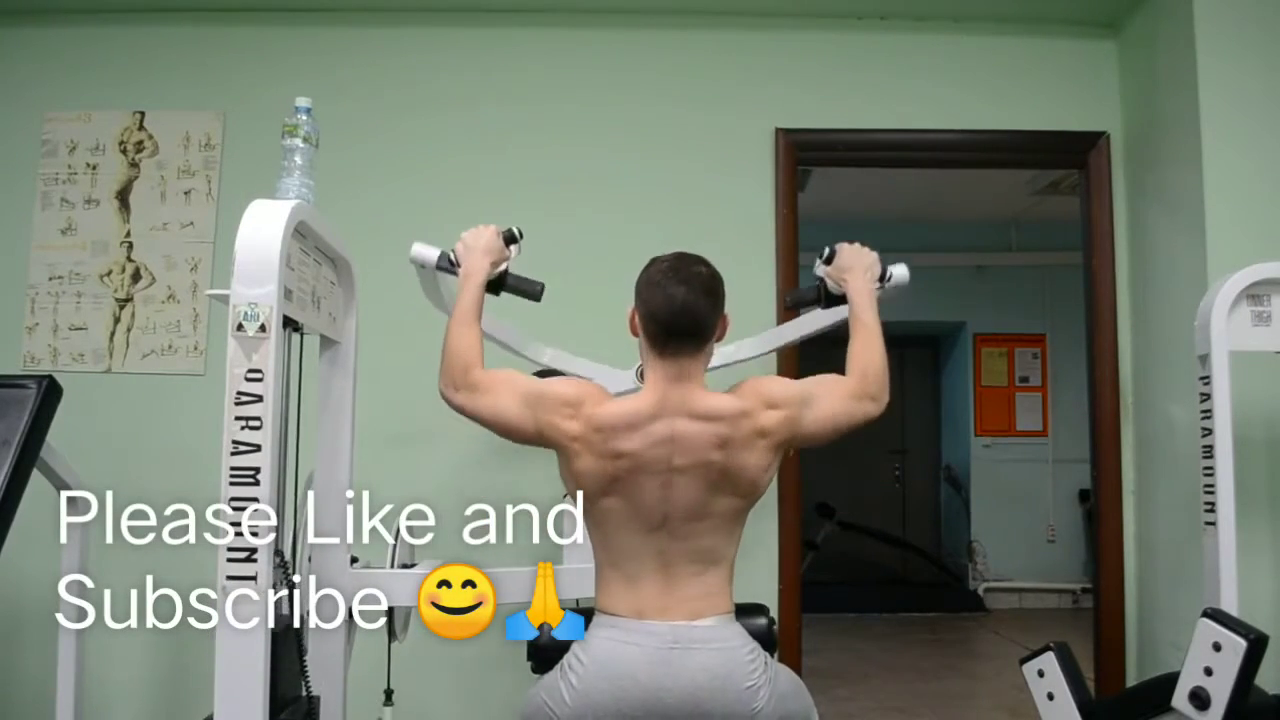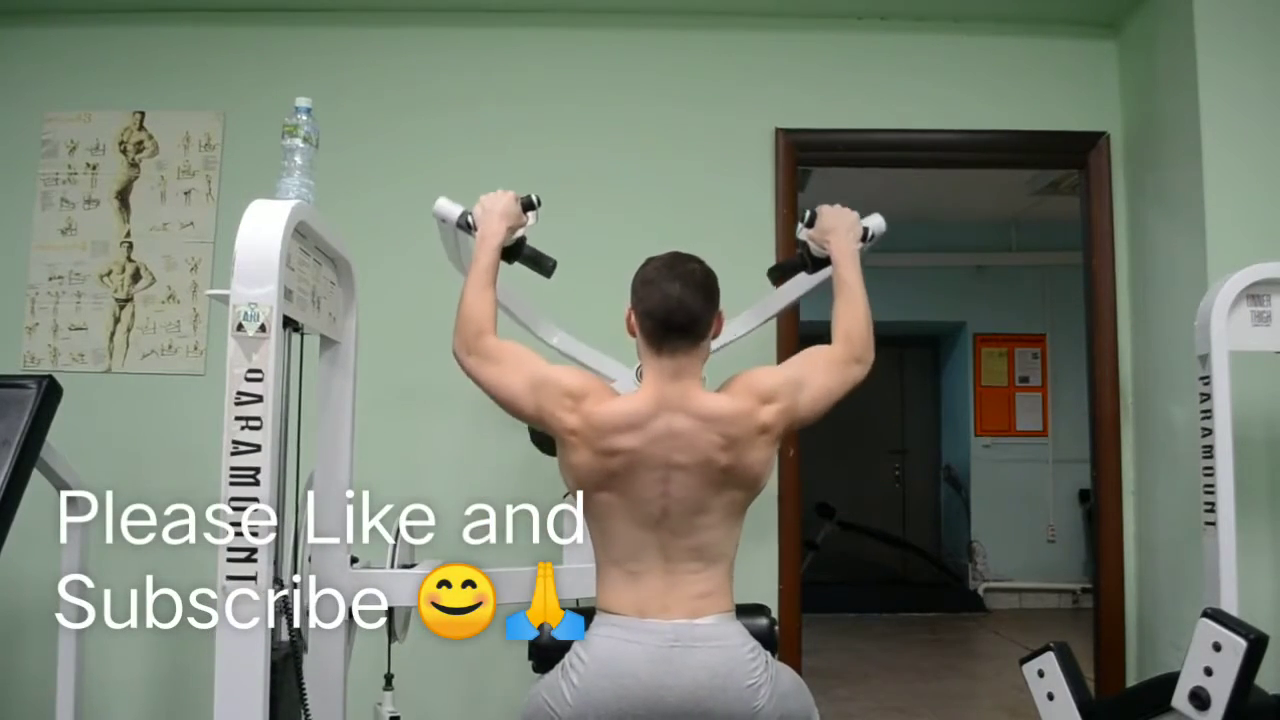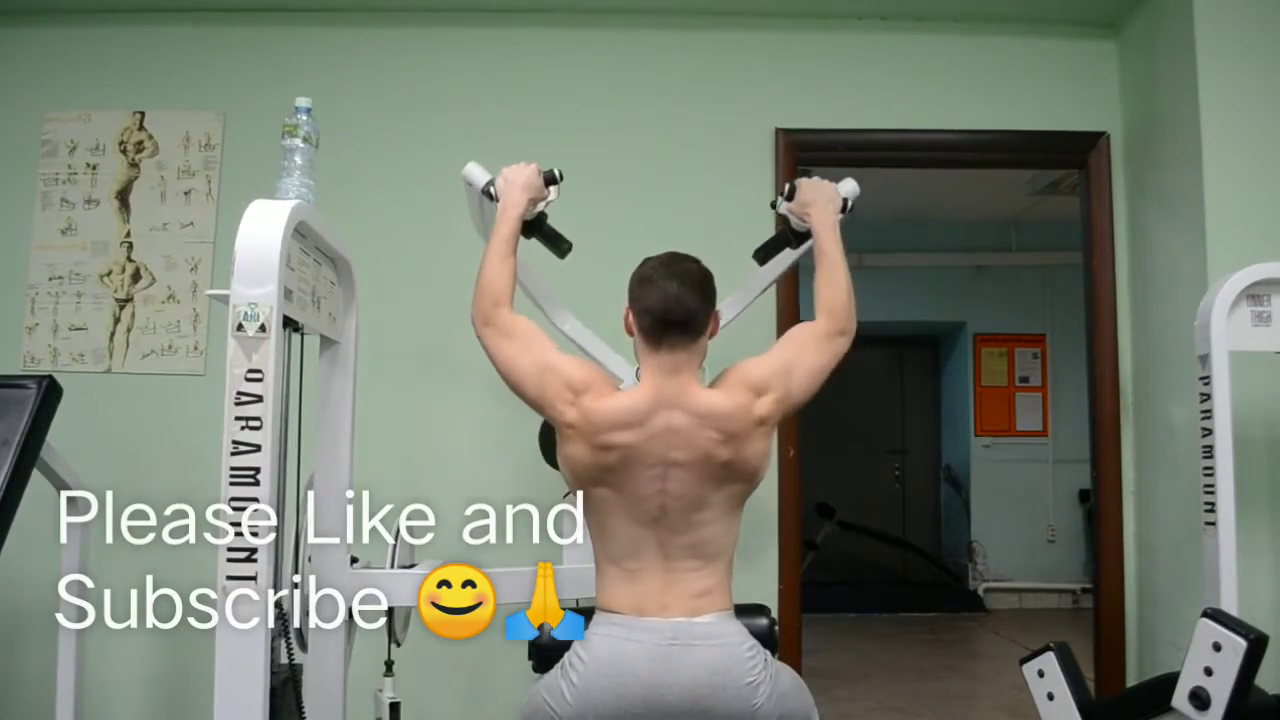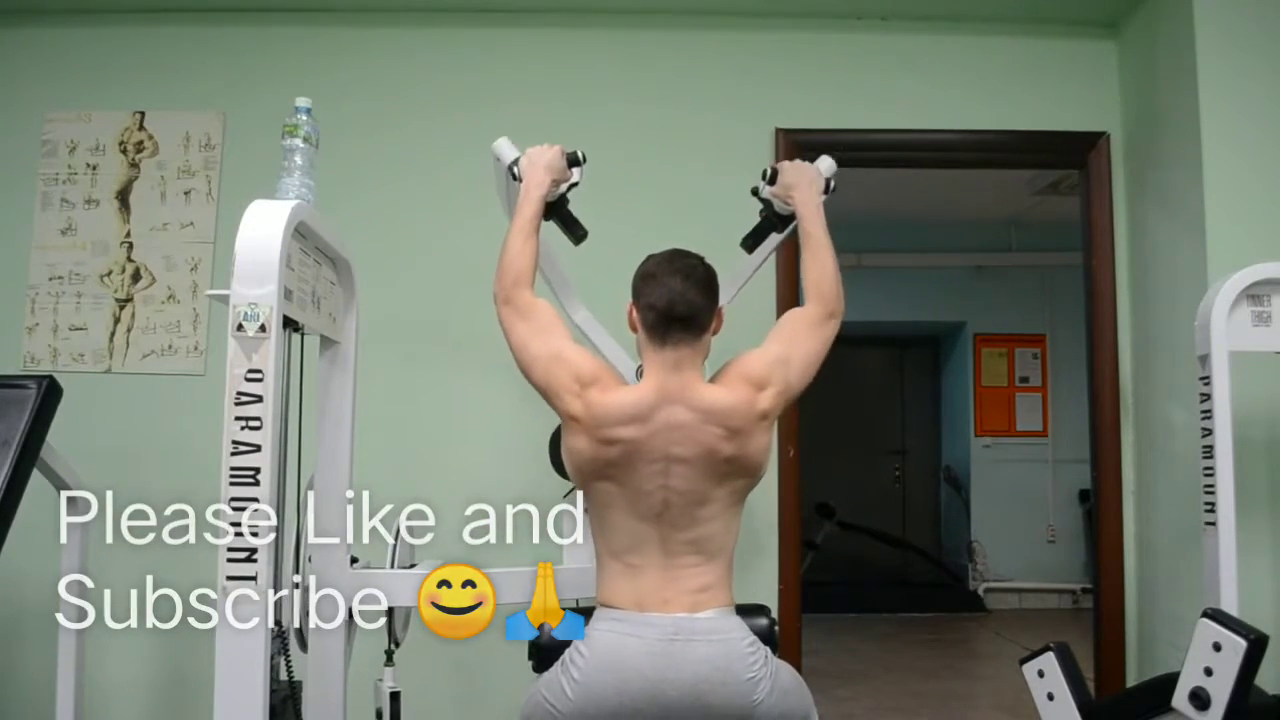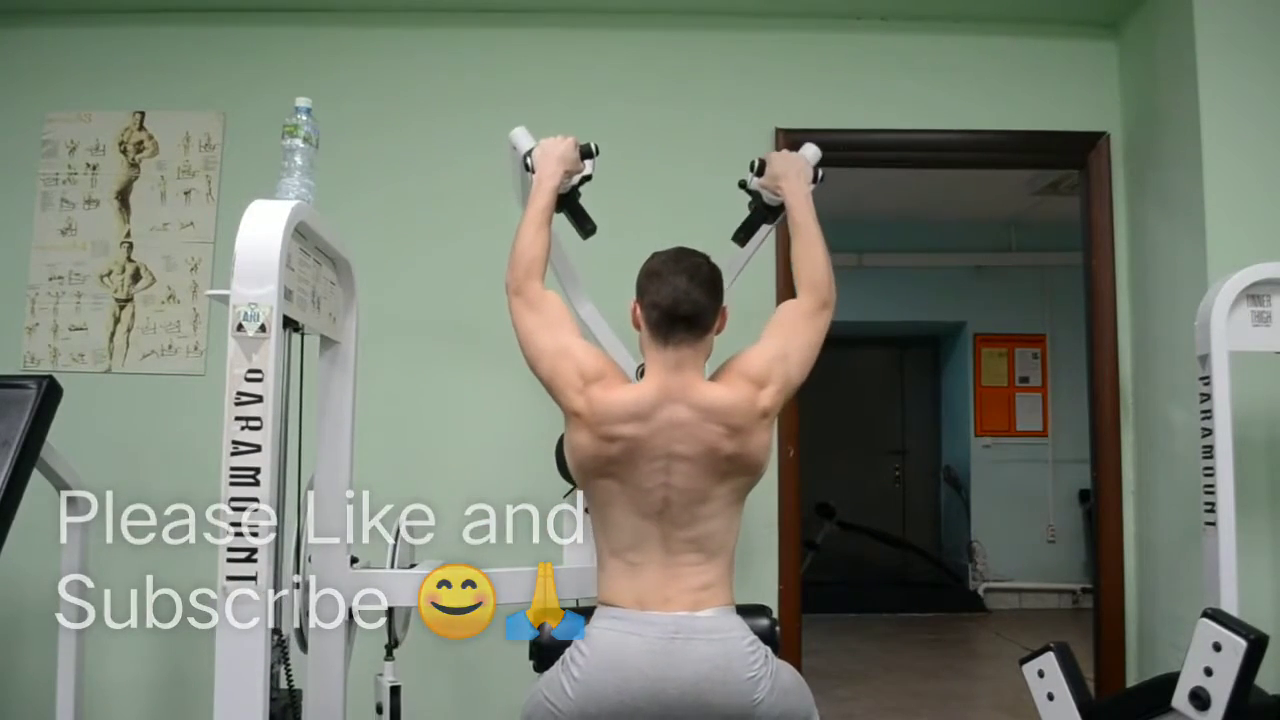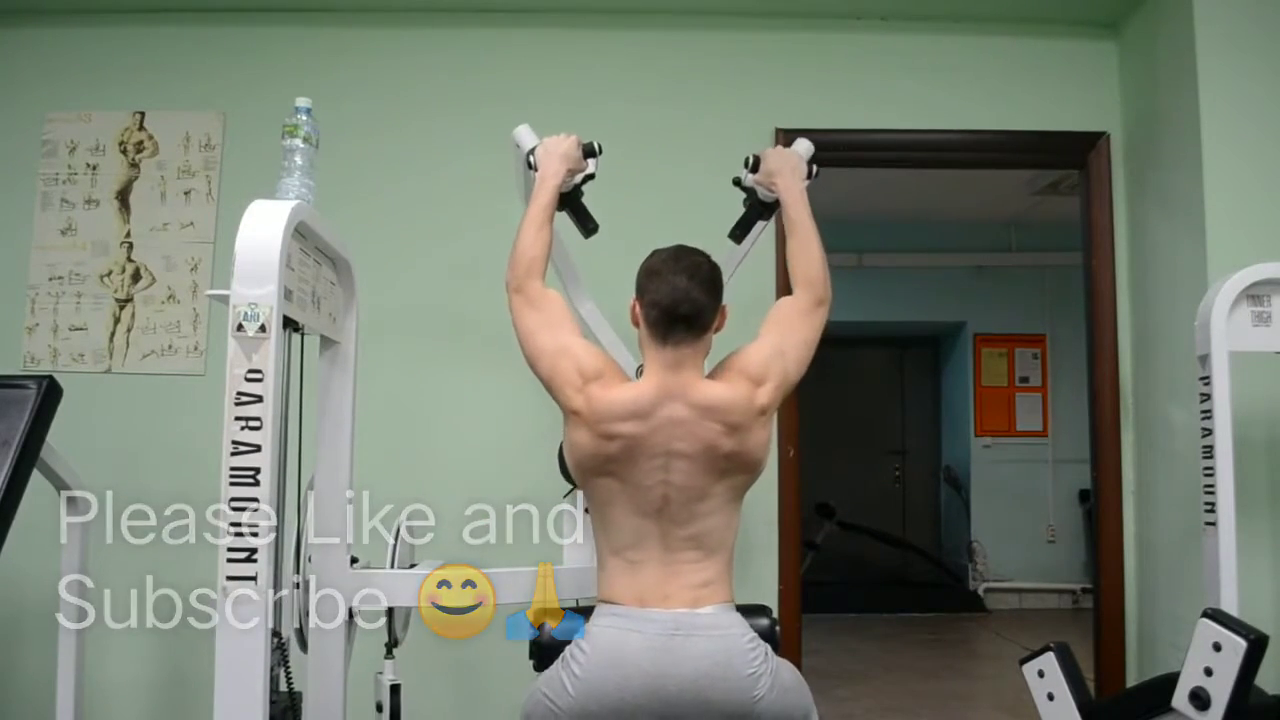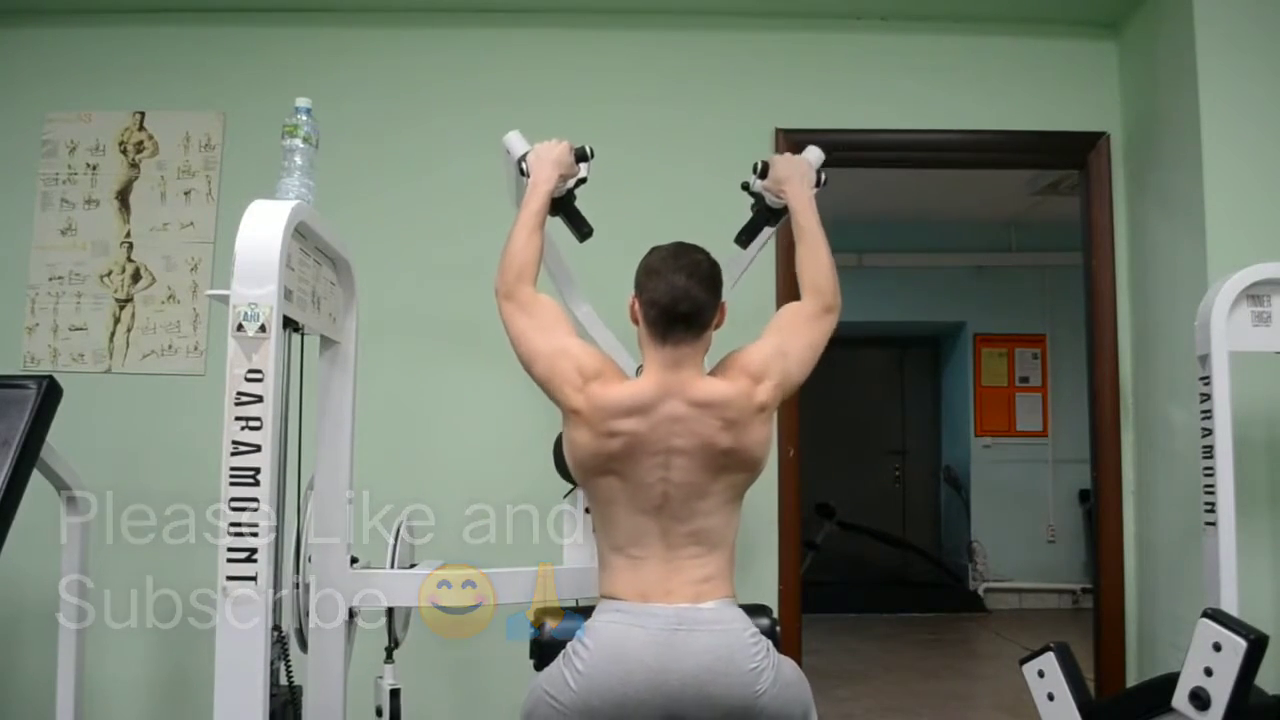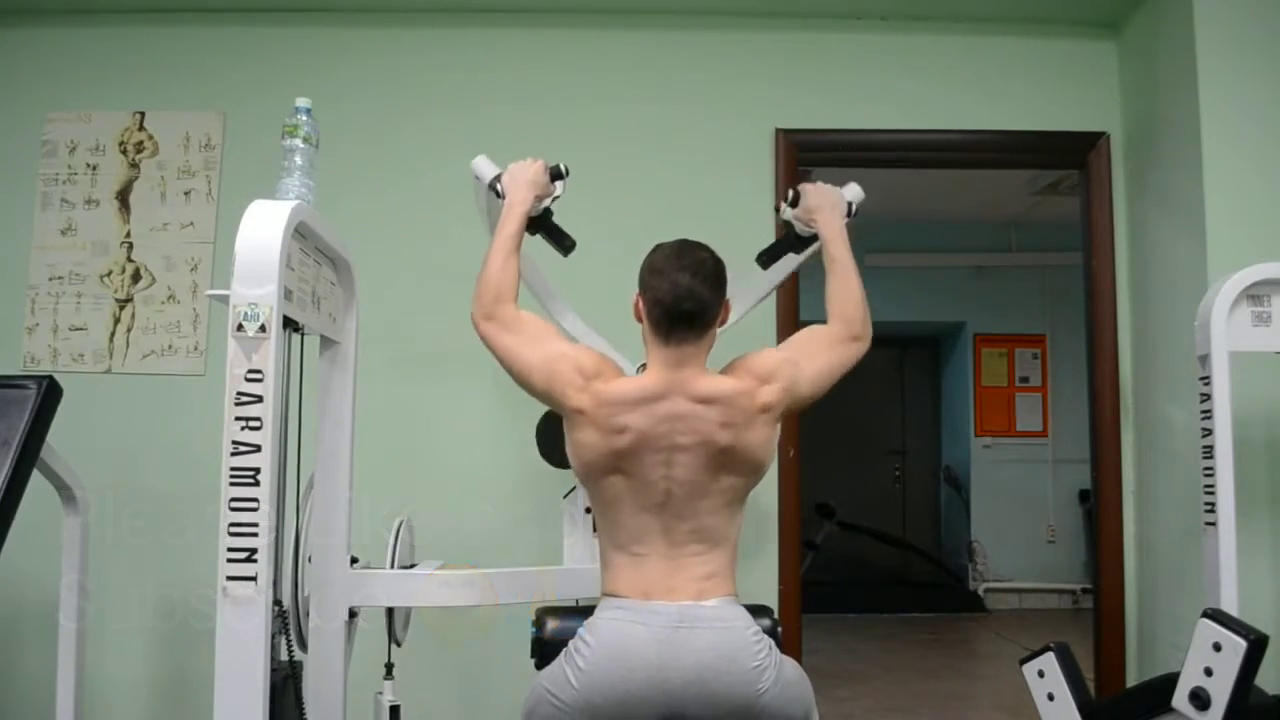
dt=0.2s
person 1, frame 1
left shoulder: (578, 420)
right shoulder: (761, 419)
left elbow: (459, 385)
right elbow: (869, 395)
left wrist: (474, 269)
right wrist: (859, 287)
left hip: (608, 669)
right hip: (725, 668)
person 1, frame 2
left shoulder: (580, 415)
right shoulder: (756, 415)
left elbow: (473, 348)
right elbow: (855, 356)
left wrist: (491, 234)
right wrist: (843, 248)
left hip: (608, 666)
right hip: (725, 665)
person 1, frame 3
left shoulder: (583, 411)
right shoulder: (750, 409)
left elbow: (490, 317)
right elbow: (837, 327)
left wrist: (512, 206)
right wrist: (823, 220)
left hip: (609, 665)
right hip: (723, 662)
person 1, frame 4
left shoulder: (587, 404)
right shoulder: (750, 405)
left elbow: (512, 296)
right elbow: (825, 309)
left wrist: (535, 187)
right wrist: (807, 202)
left hip: (610, 660)
right hip: (724, 659)
person 1, frame 5
left shoulder: (591, 402)
right shoulder: (750, 403)
left elbow: (524, 289)
right elbow: (817, 299)
left wrist: (548, 178)
right wrist: (796, 192)
left hip: (610, 659)
right hip: (724, 657)
person 1, frame 6
left shoulder: (591, 400)
right shoulder: (748, 401)
left elbow: (525, 287)
right elbow: (812, 296)
left wrist: (550, 178)
right wrist: (790, 188)
left hip: (610, 657)
right hip: (725, 654)
person 1, frame 7
left shoulder: (590, 397)
right shoulder: (750, 397)
left elbow: (515, 293)
right elbow: (823, 304)
left wrist: (542, 183)
right wrist: (799, 196)
left hip: (613, 650)
right hip: (726, 649)
person 1, frame 8
left shoulder: (590, 397)
right shoulder: (756, 397)
left elbow: (491, 313)
right elbow: (852, 333)
left wrist: (518, 201)
right wrist: (830, 222)
left hip: (614, 648)
right hip: (728, 647)
